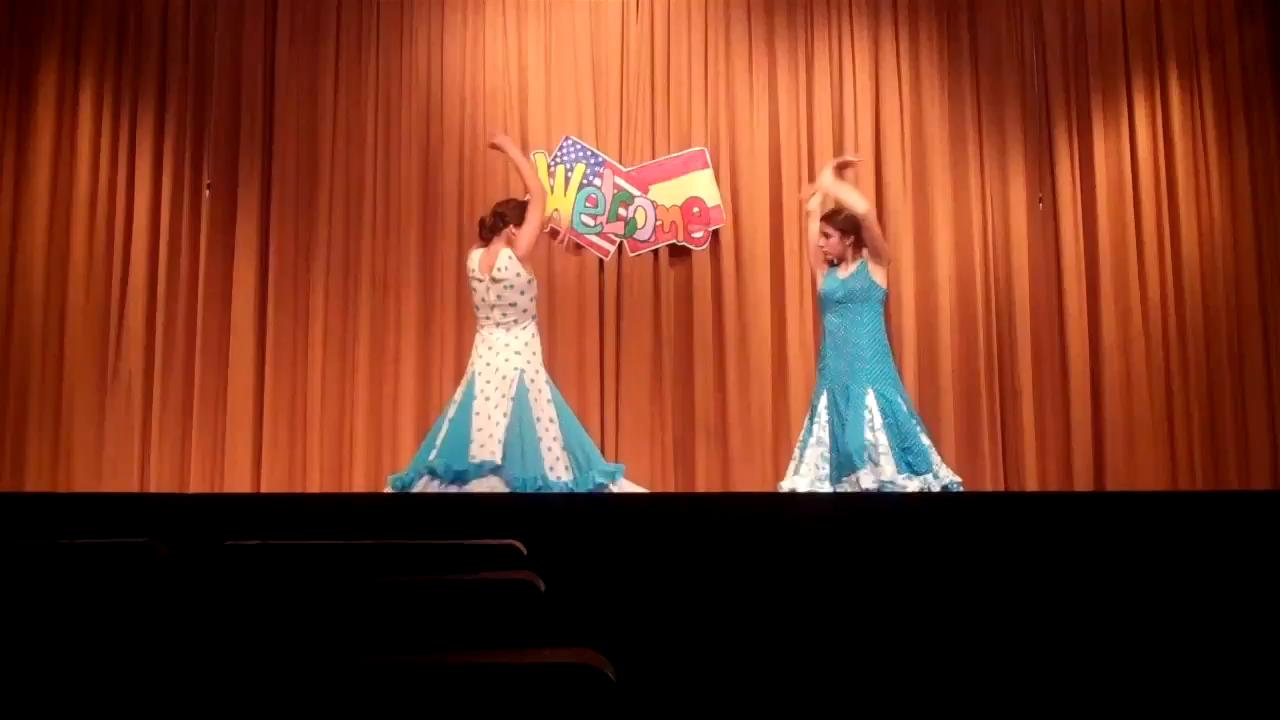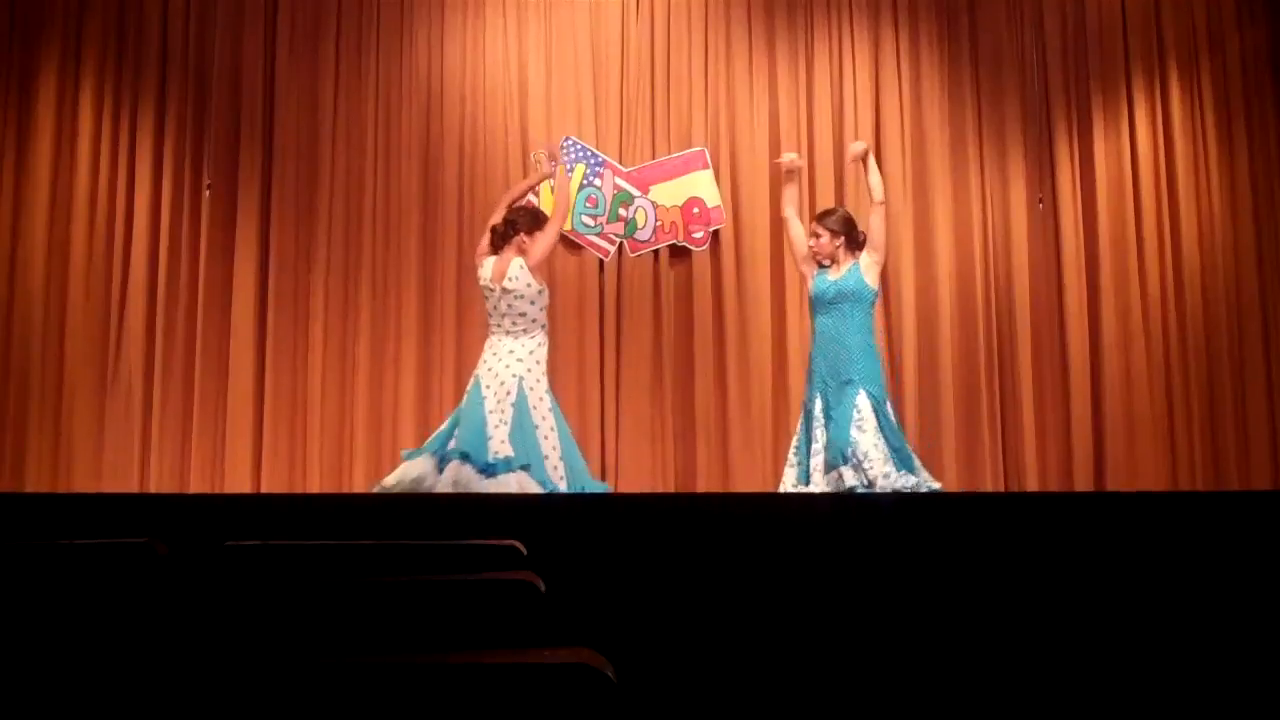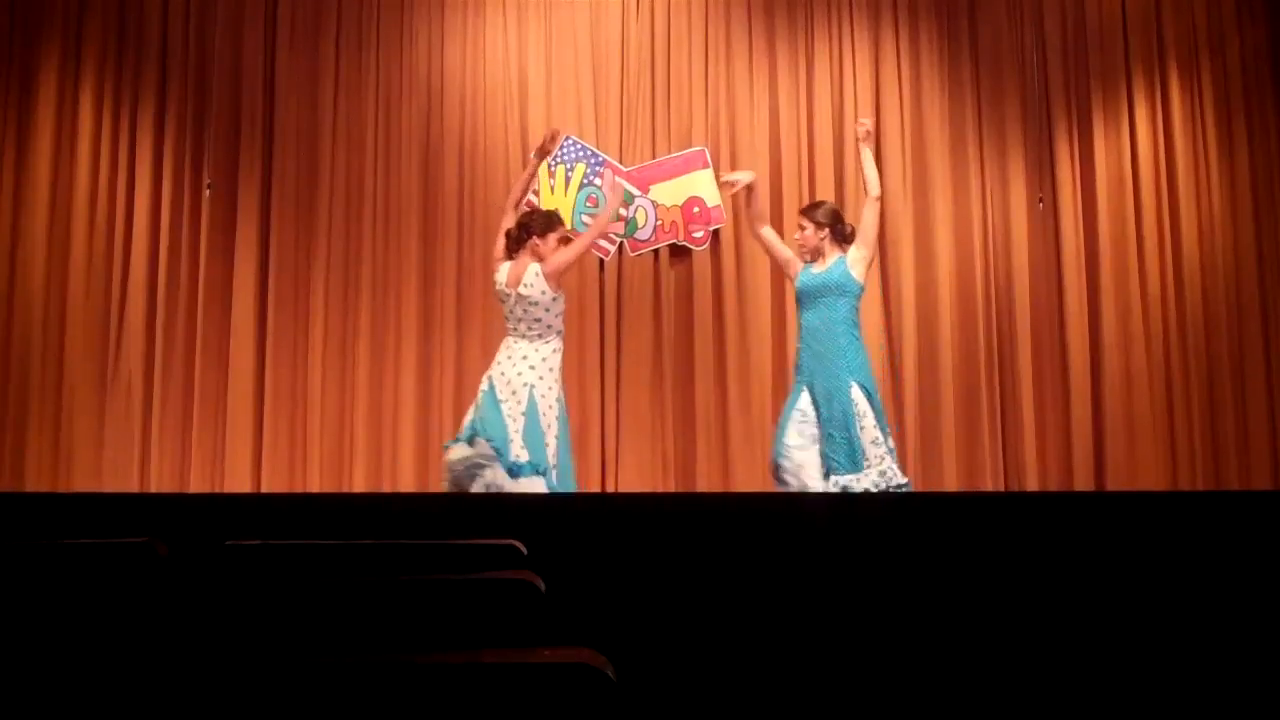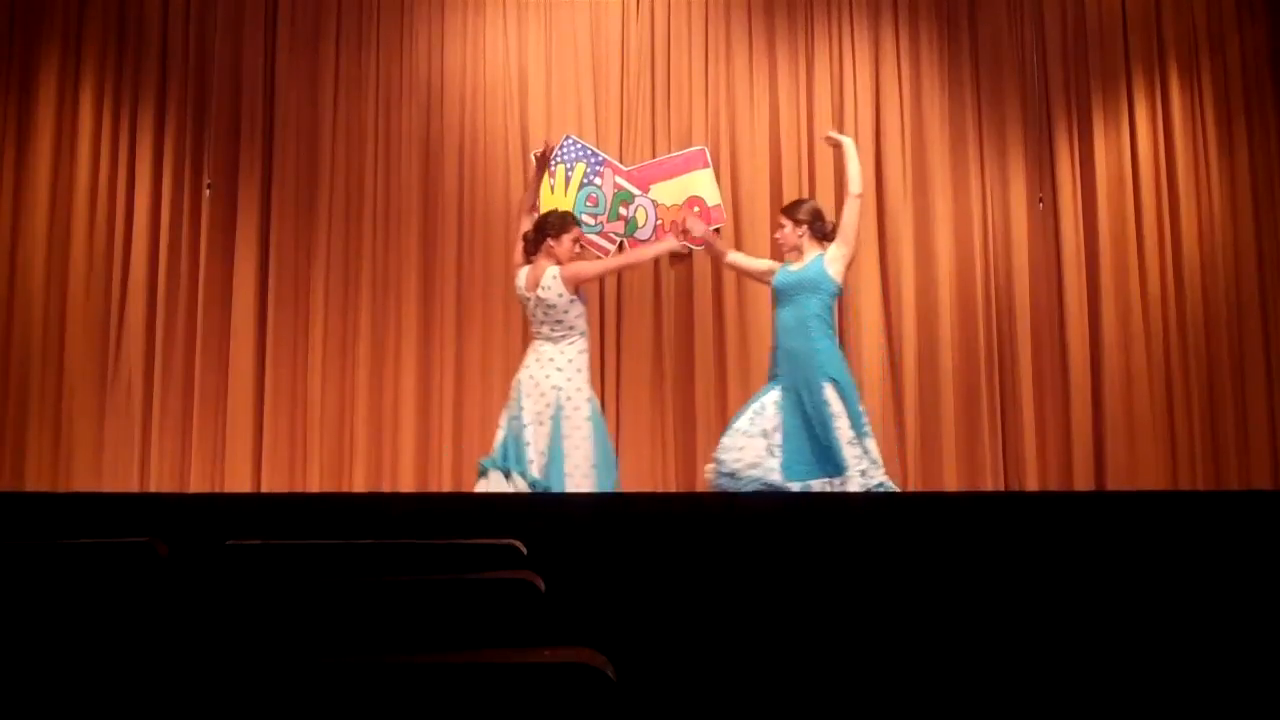
dt=0.2s
person 1, frame 1
left shoulder: (475, 258)
right shoulder: (514, 257)
left elbow: (506, 217)
right elbow: (537, 206)
right wrist: (513, 151)
left hip: (485, 367)
right hip: (521, 366)
left knee: (476, 447)
right knee: (543, 454)
person 1, frame 2
left shoulder: (484, 265)
right shoulder: (527, 268)
left elbow: (501, 211)
right elbow: (561, 212)
left wrist: (533, 180)
right wrist: (558, 172)
left hip: (490, 370)
right hip: (526, 375)
left knee: (473, 447)
right knee: (541, 463)
person 1, frame 3
left shoulder: (500, 269)
right shoulder: (545, 274)
left elbow: (510, 210)
right elbow: (593, 232)
left wrist: (534, 163)
right wrist: (615, 195)
left hip: (503, 373)
right hip: (539, 381)
left knee: (496, 448)
right knee: (535, 465)
person 1, frame 4
left shoulder: (522, 273)
right shoulder: (566, 275)
left elbow: (526, 215)
right elbow: (626, 259)
left wrist: (539, 171)
right wrist: (667, 245)
left hip: (533, 375)
right hip: (567, 378)
left knee: (532, 455)
right knee: (570, 461)
person 2, frame 1
left shoulder: (874, 268)
right shoulder: (825, 273)
left elbow: (866, 212)
right elbow: (812, 212)
left wrist: (832, 181)
right wrist: (832, 174)
left hip: (871, 375)
right hip: (833, 377)
left knee: (875, 448)
right knee: (825, 457)
person 2, frame 2
left shoulder: (867, 268)
right shoulder: (815, 275)
left elbow: (879, 203)
right elbow: (789, 219)
left wrist: (866, 159)
right wrist: (793, 173)
left hip: (860, 377)
right hip: (822, 378)
left knee: (864, 453)
right knee: (825, 464)
person 2, frame 3
left shoulder: (855, 261)
right shoulder: (800, 271)
left elbow: (875, 196)
right elbow: (761, 230)
left wrist: (865, 147)
right wrist: (751, 189)
left hip: (847, 374)
right hip: (810, 377)
left knee: (860, 455)
right knee: (796, 452)
person 2, frame 4
left shoulder: (834, 259)
right shoulder: (779, 271)
left elbow: (855, 194)
right elbow: (730, 259)
left wrist: (846, 144)
right wrist: (706, 239)
left hip: (823, 373)
right hip: (785, 378)
left knee: (840, 456)
right knee: (749, 449)
